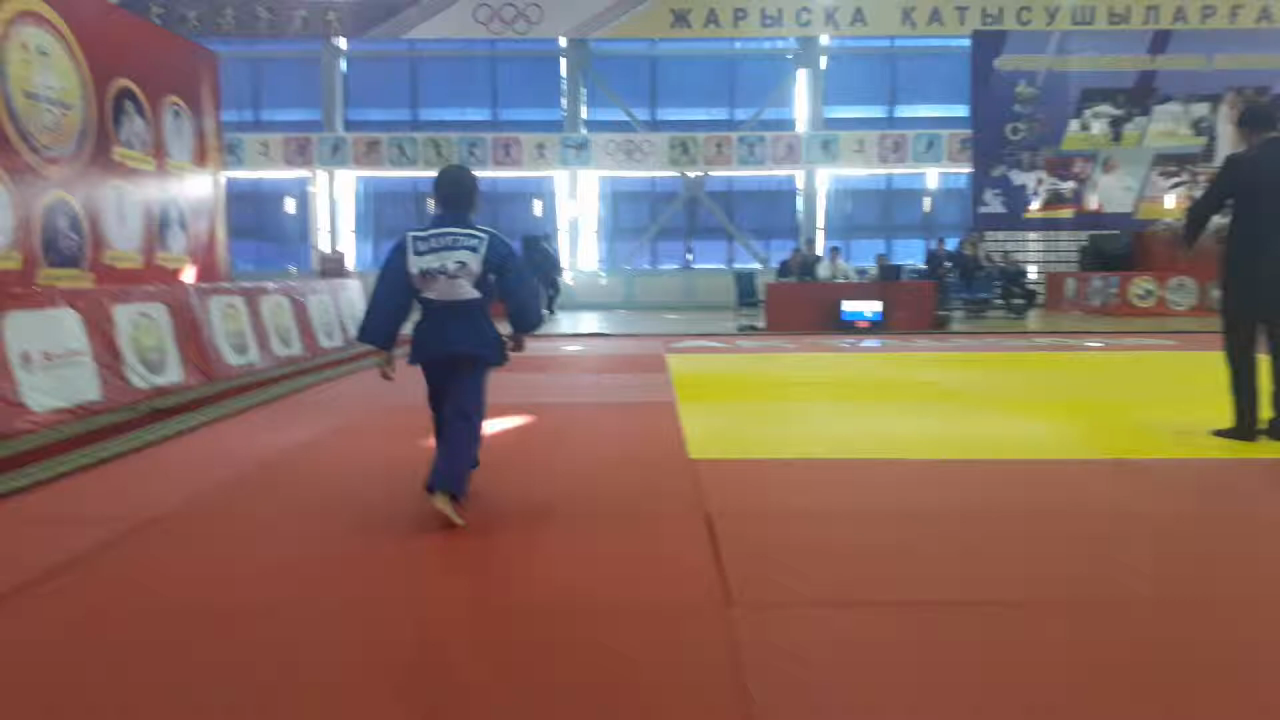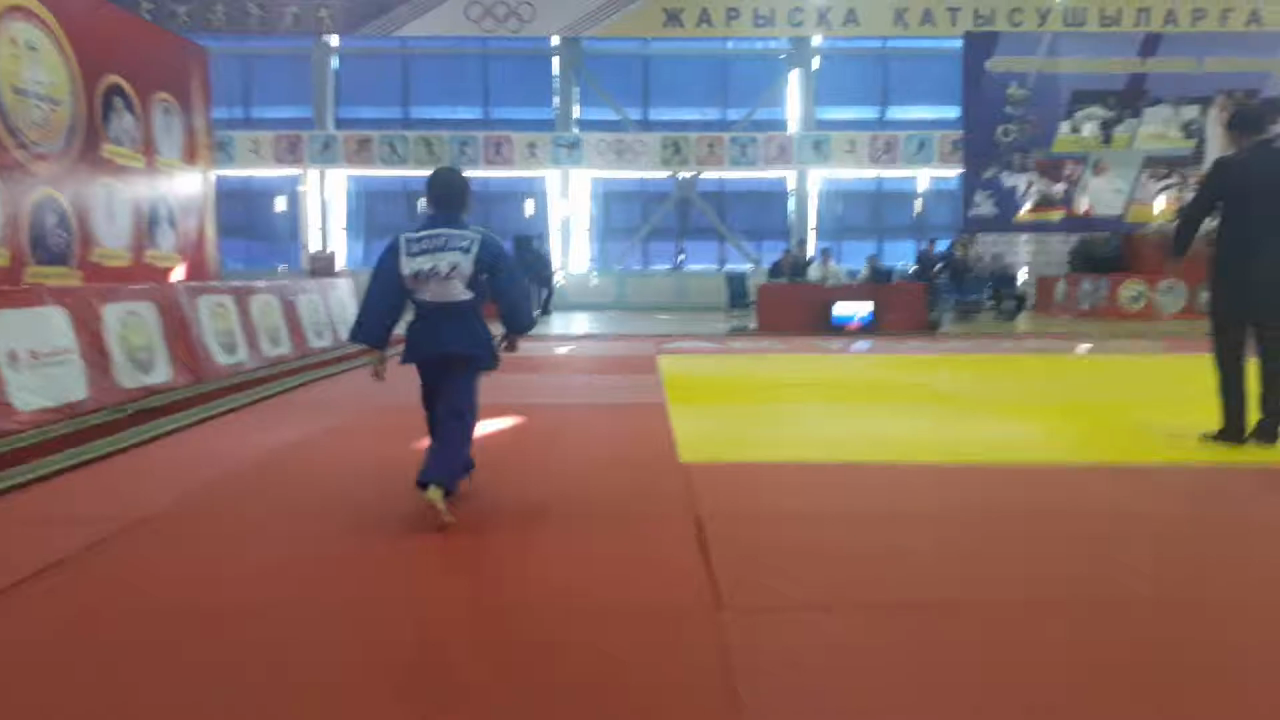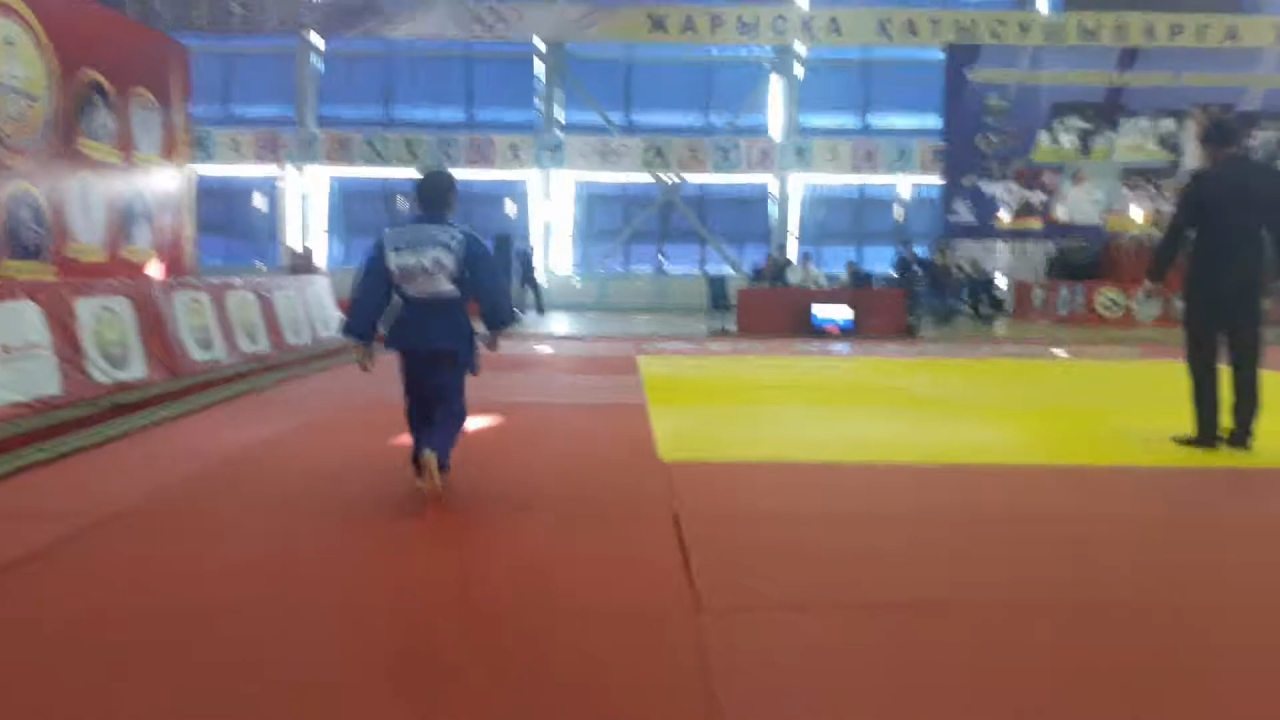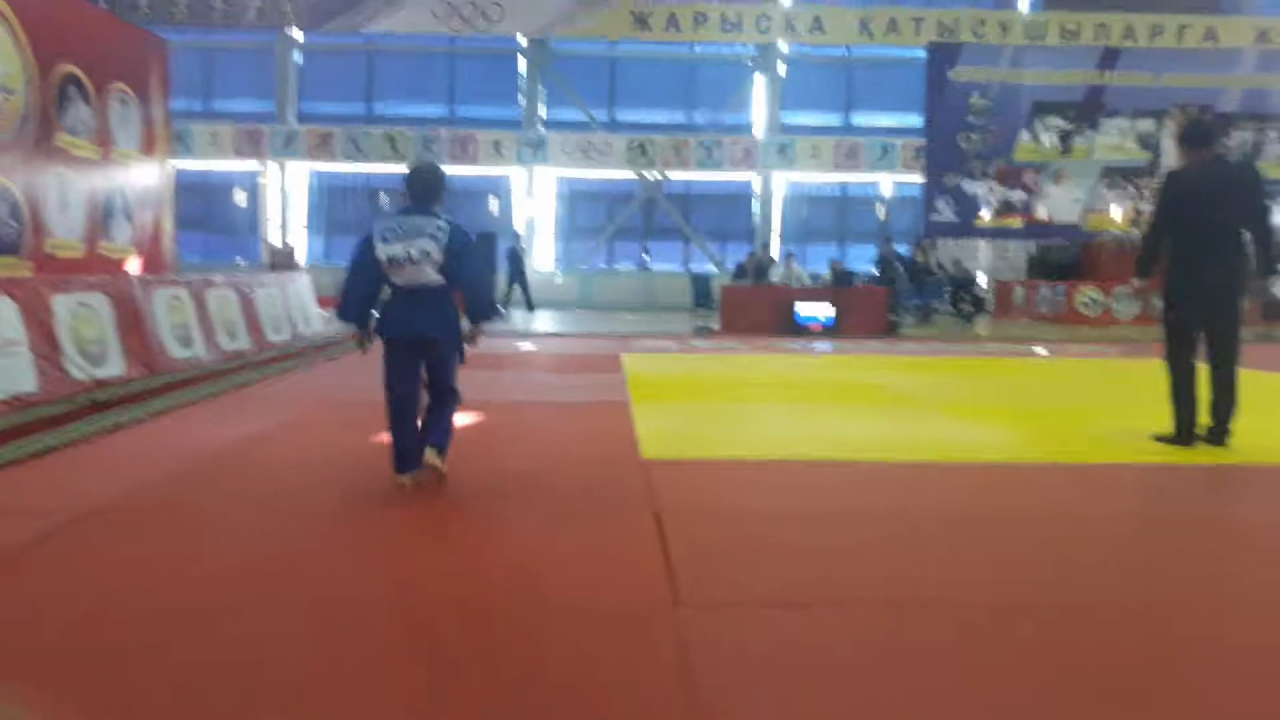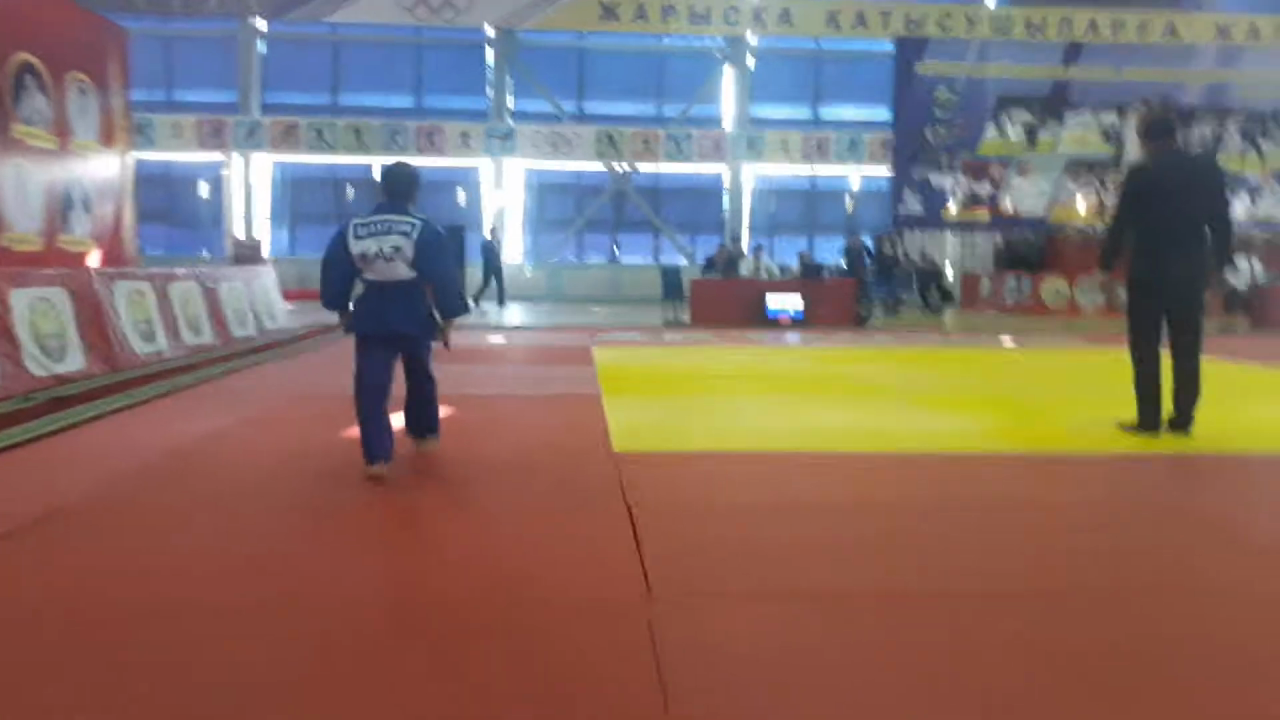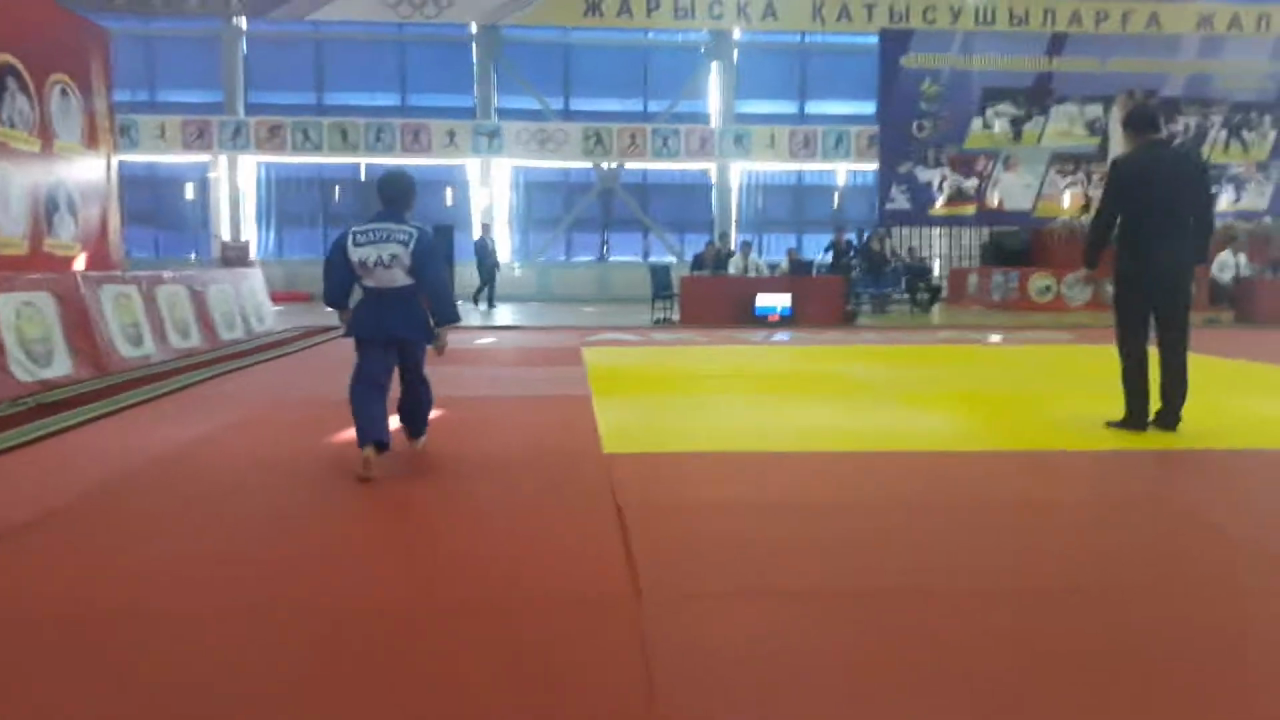
dt=0.1s
person 1, frame 1
left shoulder: (1240, 164)
left elbow: (1206, 206)
left wrist: (1189, 237)
left hip: (1246, 266)
left knee: (1241, 346)
left ankle: (1246, 423)
person 1, frame 2
left shoulder: (1229, 166)
left elbow: (1196, 210)
left wrist: (1178, 250)
left hip: (1234, 268)
left knee: (1230, 349)
left ankle: (1234, 426)
person 1, frame 3
left shoulder: (1203, 181)
left elbow: (1177, 230)
left wrist: (1155, 274)
left hip: (1207, 280)
right hip: (1248, 280)
left knee: (1202, 357)
right knee: (1245, 358)
left ankle: (1206, 431)
right ankle: (1242, 430)
person 1, frame 4
left shoulder: (1179, 180)
right shoulder: (1246, 177)
left elbow: (1159, 229)
right elbow: (1260, 228)
left wrist: (1143, 272)
right wrist: (1265, 269)
left hip: (1186, 278)
right hip: (1227, 277)
left knee: (1180, 355)
right knee: (1223, 355)
left ankle: (1185, 429)
right ankle: (1219, 427)
person 1, frame 5
left shoulder: (1142, 174)
right shoulder: (1207, 170)
left elbow: (1122, 223)
right elbow: (1220, 220)
left wrist: (1107, 264)
right wrist: (1220, 261)
left hip: (1148, 270)
right hip: (1190, 269)
left knee: (1145, 345)
right knee: (1187, 345)
left ankle: (1149, 417)
right ankle: (1183, 416)
person 1, frame 6
left shoulder: (1125, 166)
right shoulder: (1191, 163)
left elbow: (1105, 217)
right elbow: (1204, 214)
left wrist: (1090, 261)
right wrist: (1197, 256)
left hip: (1136, 264)
right hip: (1177, 263)
left knee: (1133, 341)
right knee: (1174, 341)
left ankle: (1136, 414)
right ankle: (1170, 413)
person 2, frame 1
left shoulder: (409, 244)
right shoulder: (491, 243)
left elbow: (389, 298)
right elbow: (519, 290)
left wrist: (384, 347)
right wrist: (521, 329)
left hip: (431, 339)
right hip: (474, 339)
left knee: (443, 409)
right knee: (465, 413)
left ankle: (458, 469)
right ankle: (445, 488)
person 2, frame 2
left shoulder: (402, 246)
right shoulder: (483, 243)
left elbow: (381, 299)
right elbow: (511, 291)
left wrist: (377, 347)
right wrist: (514, 330)
left hip: (424, 339)
right hip: (466, 339)
left knee: (437, 410)
right knee: (458, 413)
left ankle: (453, 470)
right ankle: (437, 483)
person 2, frame 3
left shoulder: (390, 241)
right shoulder: (466, 242)
left elbow: (369, 293)
right elbow: (490, 288)
left wrist: (362, 340)
right wrist: (494, 327)
left hip: (410, 332)
right hip: (452, 333)
left knee: (419, 403)
right knee: (449, 404)
left ankle: (425, 467)
right ankle: (433, 452)
person 2, frame 4
left shoulder: (380, 232)
right shoulder: (452, 233)
left elbow: (360, 282)
right elbow: (473, 280)
left wrist: (361, 324)
right wrist: (475, 320)
left hip: (398, 322)
right hip: (439, 322)
left knee: (400, 394)
right knee: (443, 391)
left ankle: (406, 466)
right ankle: (433, 449)
person 2, frame 5
left shoulder: (352, 230)
right shoulder: (424, 230)
left elbow: (334, 274)
right elbow: (443, 277)
left wrist: (343, 308)
right wrist: (447, 318)
left hip: (371, 317)
right hip: (412, 316)
left knee: (371, 386)
right knee: (420, 378)
left ankle: (376, 457)
right ankle: (424, 434)
person 2, frame 6
left shoulder: (351, 237)
right shoulder: (419, 238)
left elbow: (335, 278)
right elbow: (436, 285)
left wrist: (342, 307)
right wrist: (442, 326)
left hip: (371, 321)
right hip: (410, 321)
left knee: (368, 385)
right knee: (414, 381)
left ankle: (370, 443)
right ankle: (415, 433)
